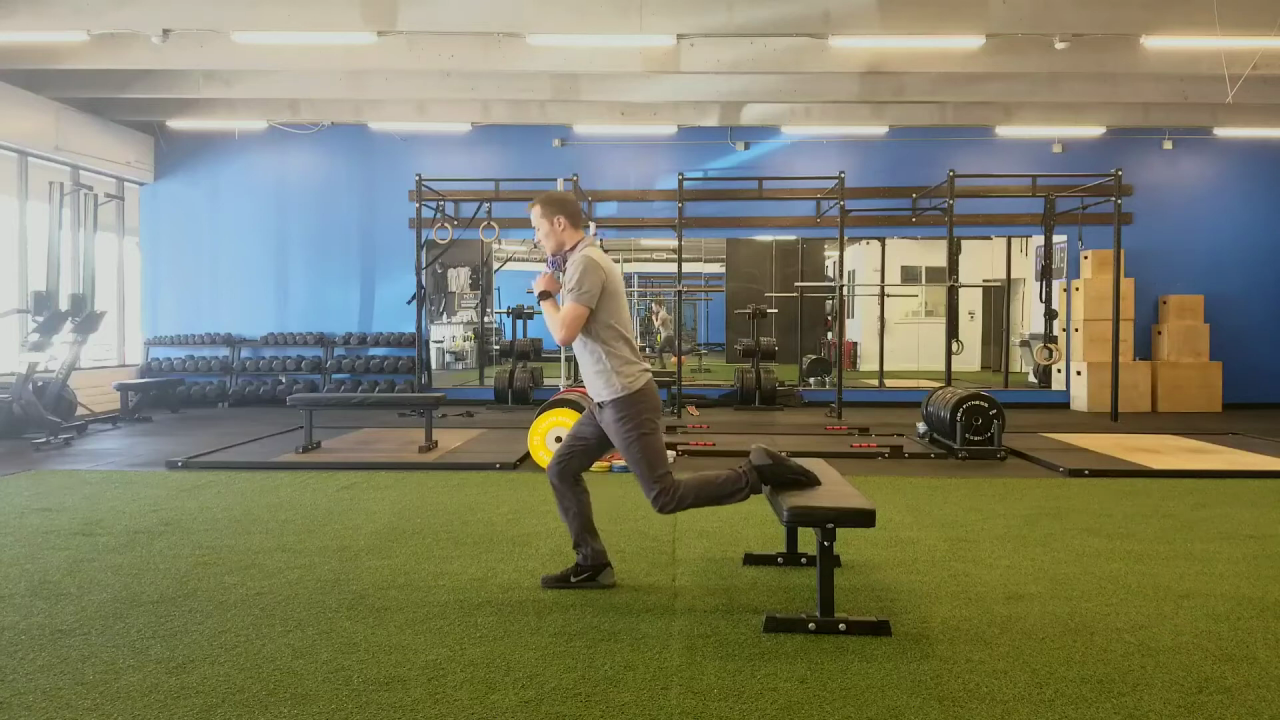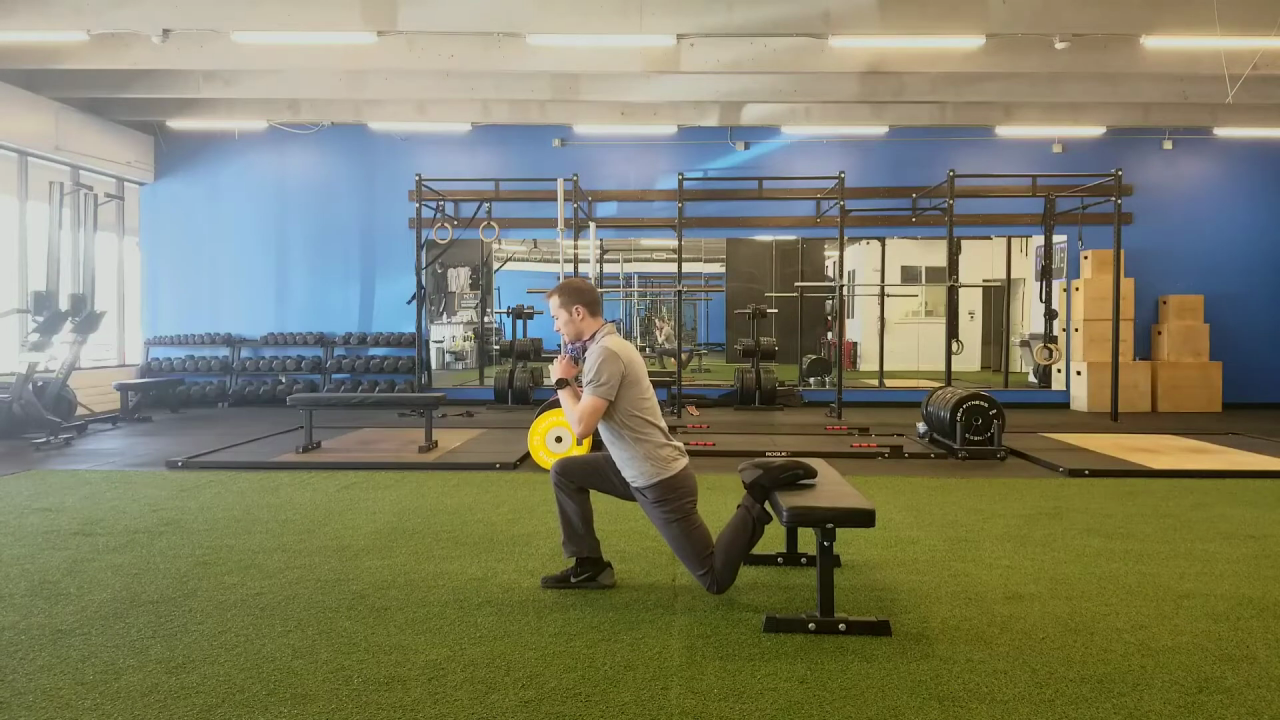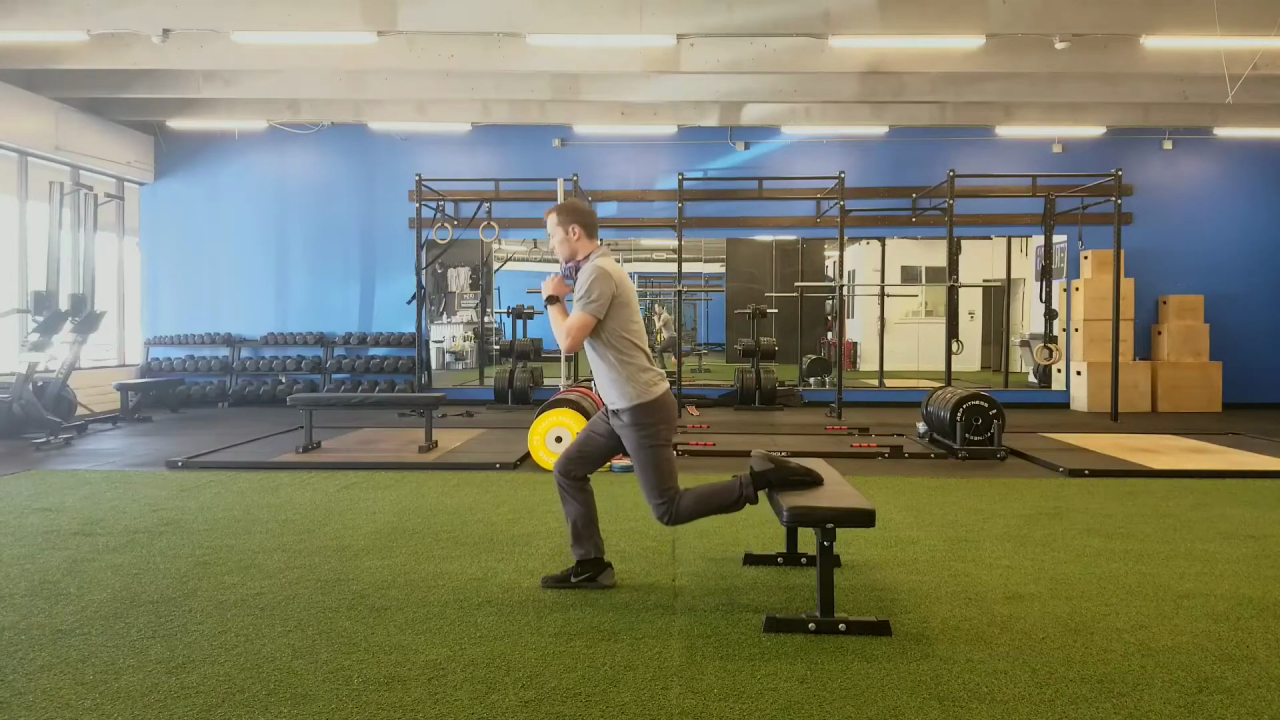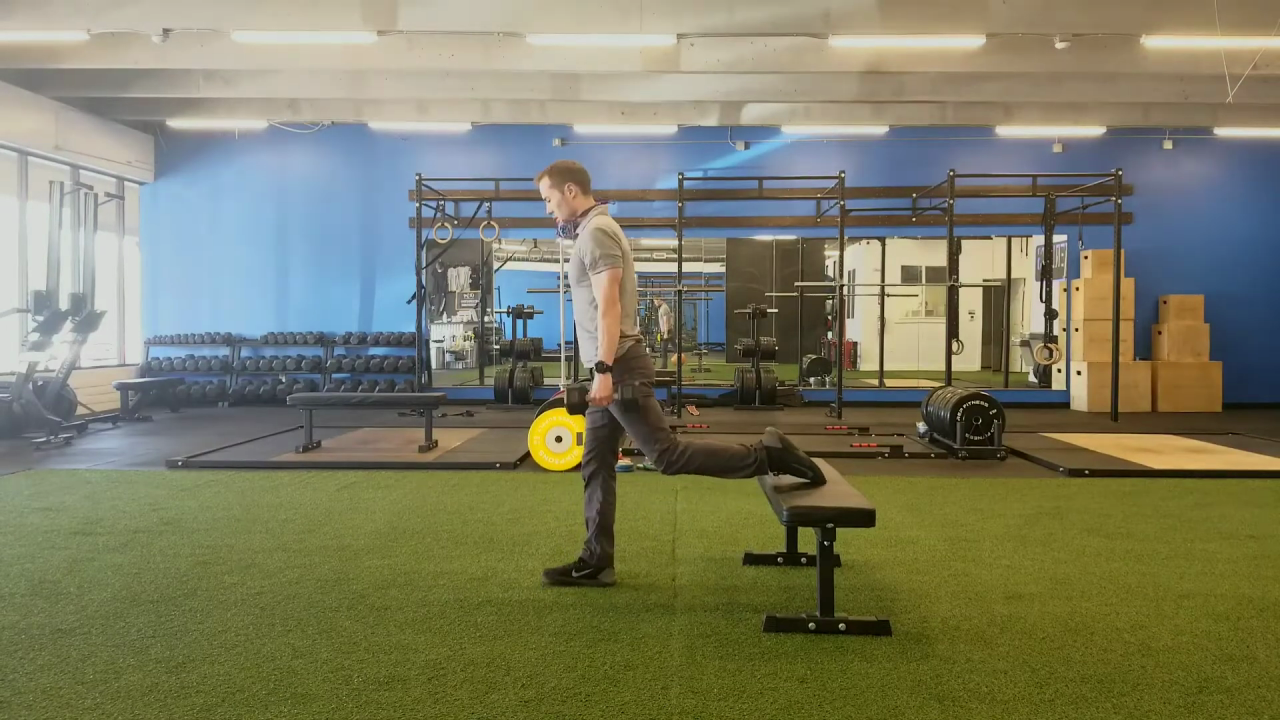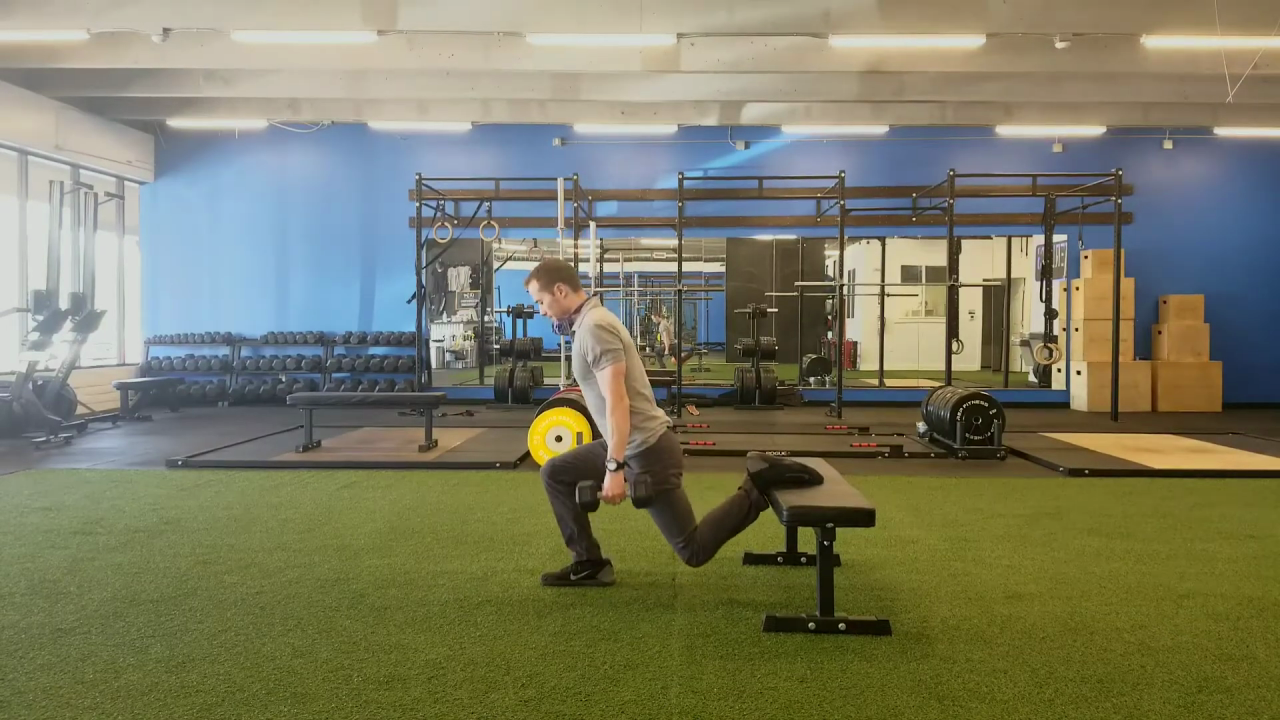
dt=1s
person 1, frame 1
left shoulder: (585, 262)
right shoulder: (585, 260)
left elbow: (564, 333)
right elbow: (574, 330)
left wrist: (545, 294)
right wrist: (557, 293)
left hip: (626, 399)
right hip: (609, 398)
left knee: (663, 494)
right knee: (562, 469)
left ankle: (756, 472)
right ankle: (592, 564)
person 1, frame 2
left shoulder: (604, 353)
right shoulder: (609, 344)
left elbow: (582, 426)
right elbow: (590, 411)
left wrist: (562, 383)
right wrist: (571, 385)
left hip: (660, 481)
right hip: (643, 471)
left knee: (715, 577)
right knee: (565, 472)
left ankle: (759, 495)
right ankle: (590, 565)
person 1, frame 3
left shoulder: (597, 272)
right shoulder: (596, 269)
left elbow: (569, 342)
right elbow: (579, 336)
left wrist: (552, 299)
right wrist: (564, 298)
left hip: (642, 408)
right hip: (621, 407)
left knee: (669, 508)
right knee: (568, 470)
left ankle: (758, 478)
right ankle: (591, 565)
person 1, frame 4
left shoulder: (598, 231)
right shoulder: (594, 232)
left elbow: (610, 305)
left wrist: (605, 372)
left hip: (618, 366)
right hip: (609, 366)
left knee: (667, 453)
right knee: (596, 465)
left ankle: (767, 454)
right ankle: (595, 561)
person 1, frame 5
left shoulder: (594, 327)
right shoulder: (591, 322)
left elbow: (617, 402)
left wrist: (614, 468)
right wrist: (613, 458)
left hip: (646, 450)
right hip: (631, 444)
left knee: (693, 549)
right knee: (556, 473)
left ankle: (759, 485)
right ankle: (589, 562)
